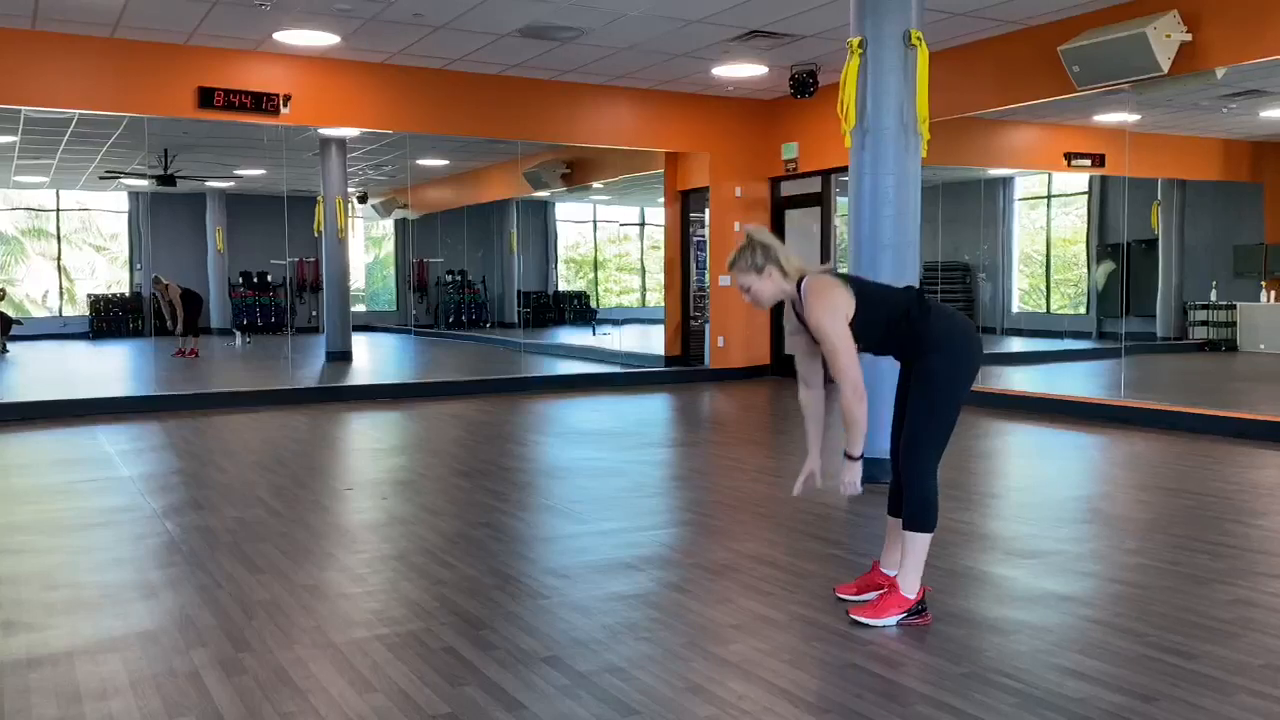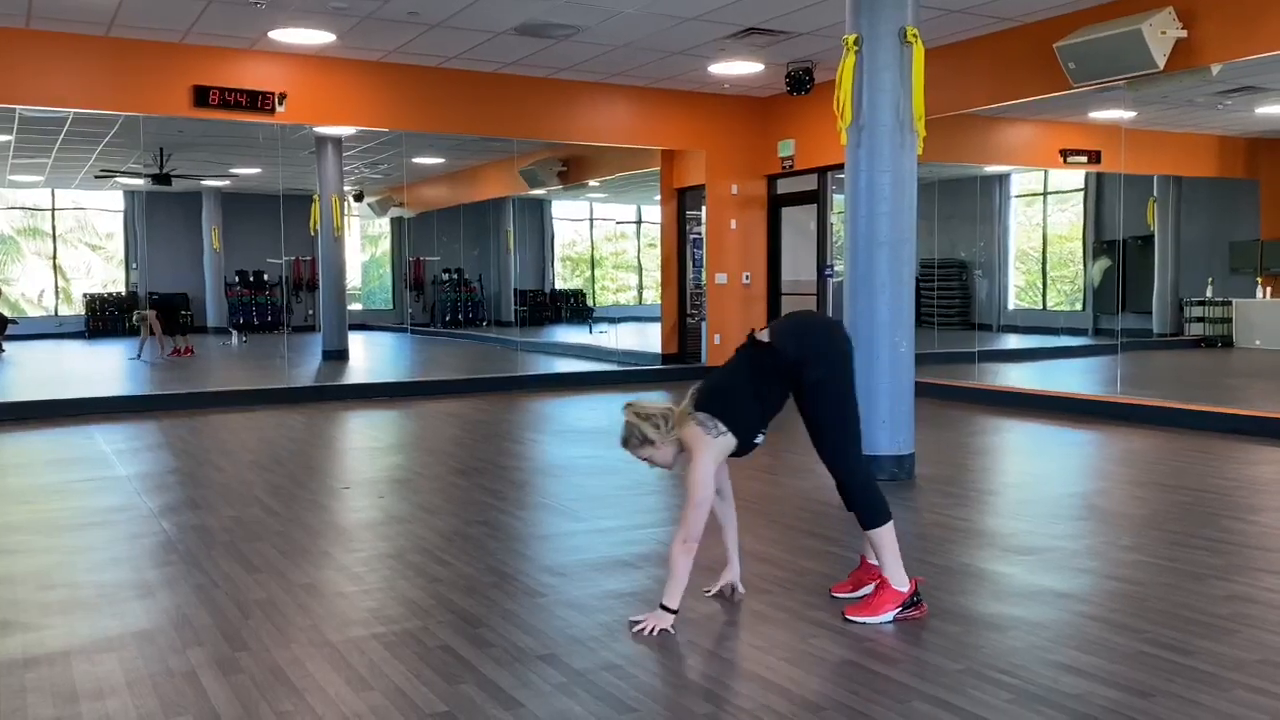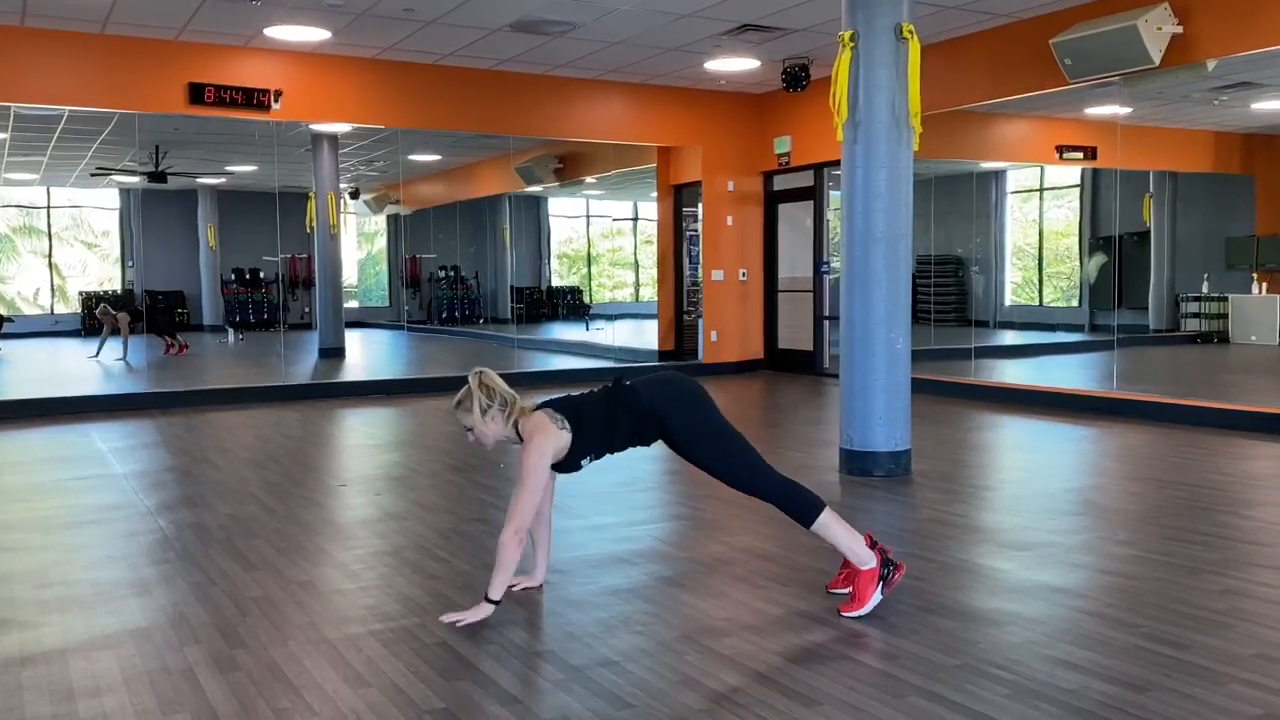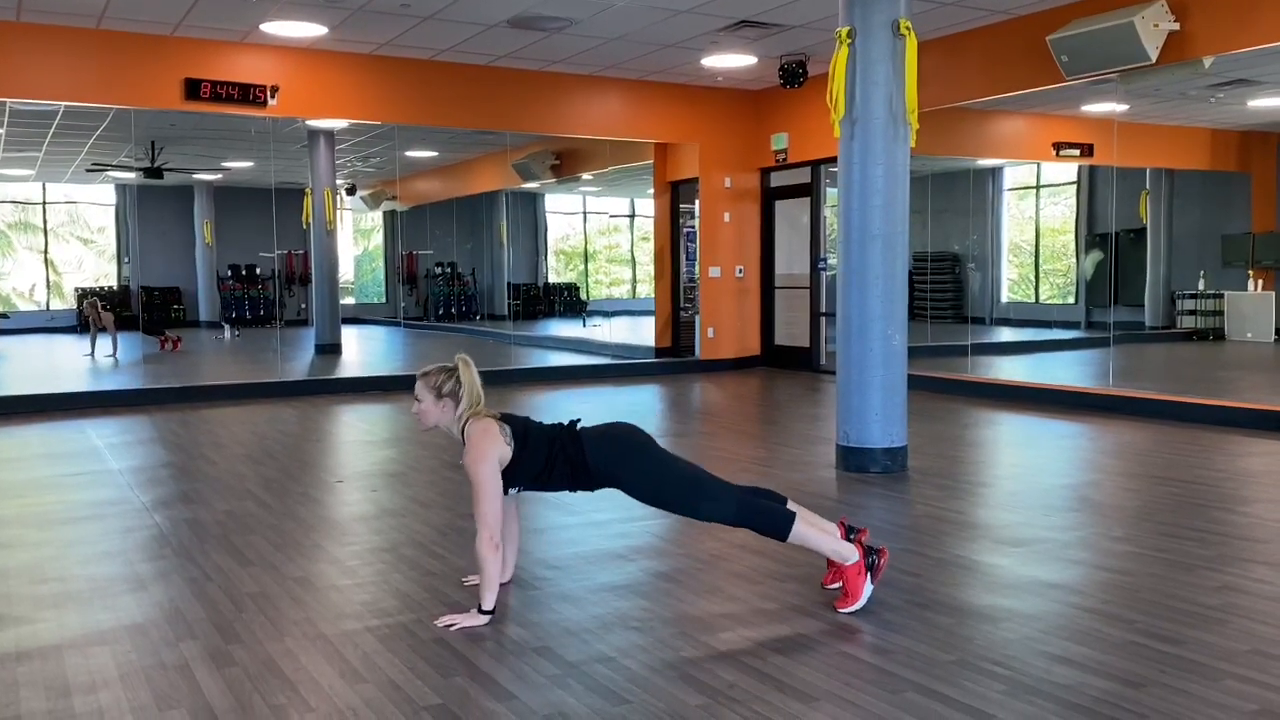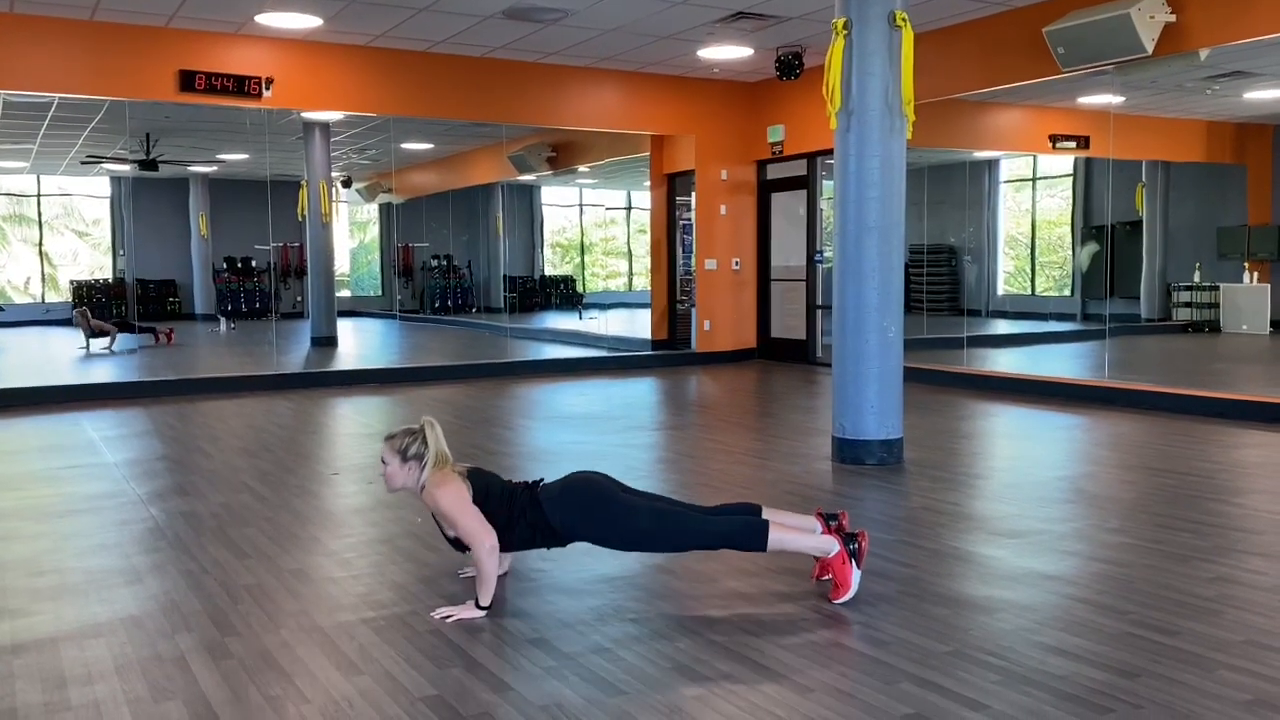
dt=1s
person 1, frame 1
left shoulder: (819, 302)
right shoulder: (796, 307)
left elbow: (853, 391)
right elbow: (810, 385)
left wrist: (853, 457)
right wrist: (813, 454)
left hip: (948, 346)
right hip: (922, 352)
left knee: (917, 461)
right knee: (903, 458)
left ankle: (909, 595)
right ankle: (888, 573)
person 1, frame 2
left shoulder: (699, 444)
right shoulder: (687, 423)
left elbow: (687, 538)
right elbow: (721, 491)
left wrist: (667, 608)
right wrist: (733, 566)
left hip: (812, 348)
right hip: (794, 343)
left knee: (846, 467)
right knee: (842, 464)
left ankle: (899, 588)
right ankle: (874, 566)
person 1, frame 3
left shoulder: (538, 437)
right shoulder: (531, 425)
left elbow: (516, 526)
right elbow: (540, 506)
left wrist: (489, 602)
right wrist: (538, 571)
left hip: (668, 404)
right hip: (657, 404)
left knee: (763, 481)
right knee: (757, 482)
left ankle: (870, 564)
right ankle: (859, 546)
person 1, frame 4
left shoulder: (477, 445)
right shoulder: (481, 427)
left elbow: (489, 533)
right elbow: (510, 494)
left wrist: (484, 607)
right wrist: (505, 569)
left hip: (614, 457)
right hip: (613, 449)
left knee: (731, 508)
right knee: (731, 498)
left ankle: (853, 557)
right ankle: (840, 532)
person 1, frame 5
left shoulder: (439, 492)
right shoulder: (452, 475)
left elbow: (486, 543)
left wrist: (481, 603)
right wrist: (499, 564)
left hip: (578, 512)
right hip: (582, 494)
left knee: (708, 531)
right knee: (708, 517)
left ankle: (834, 548)
right ankle: (823, 523)
